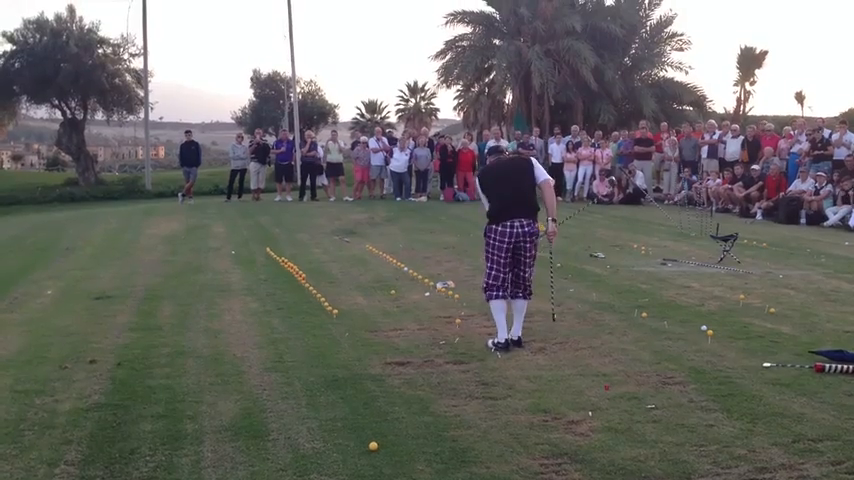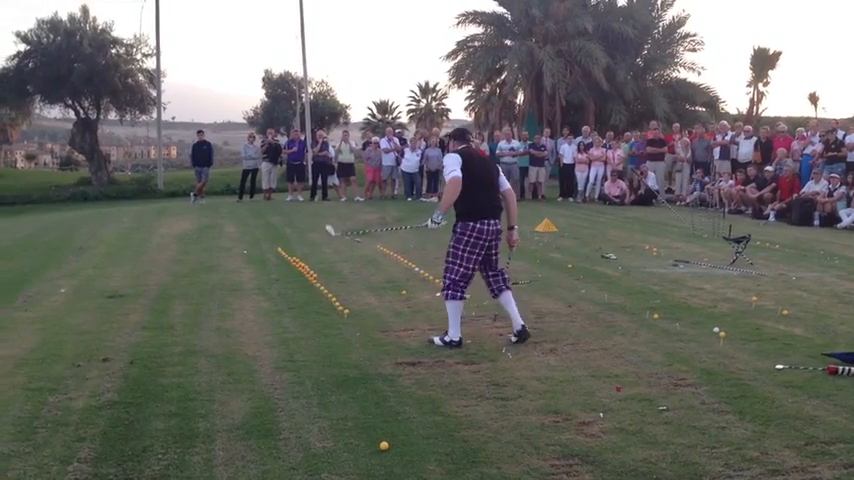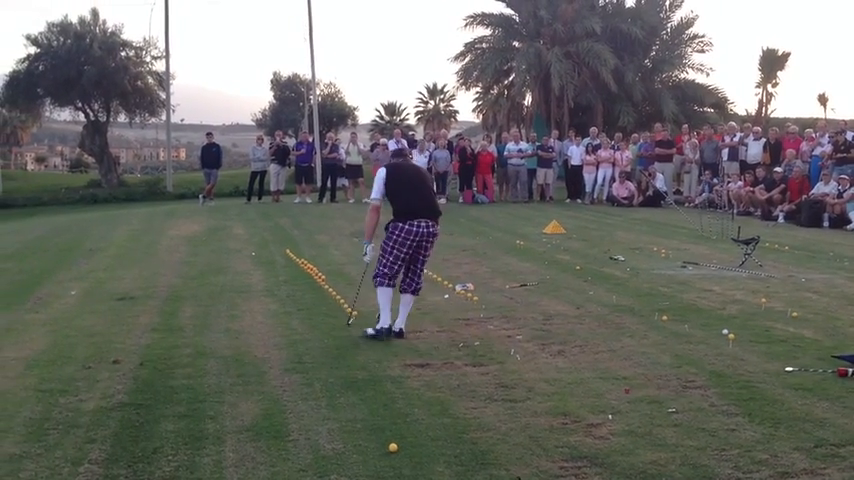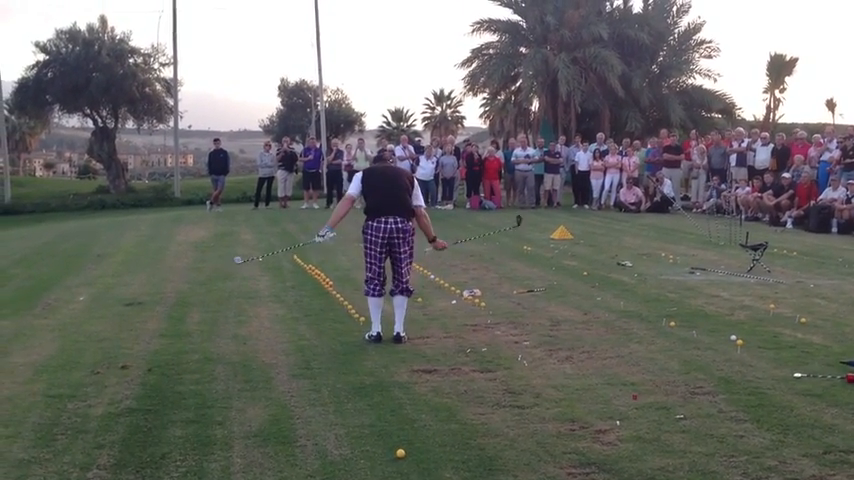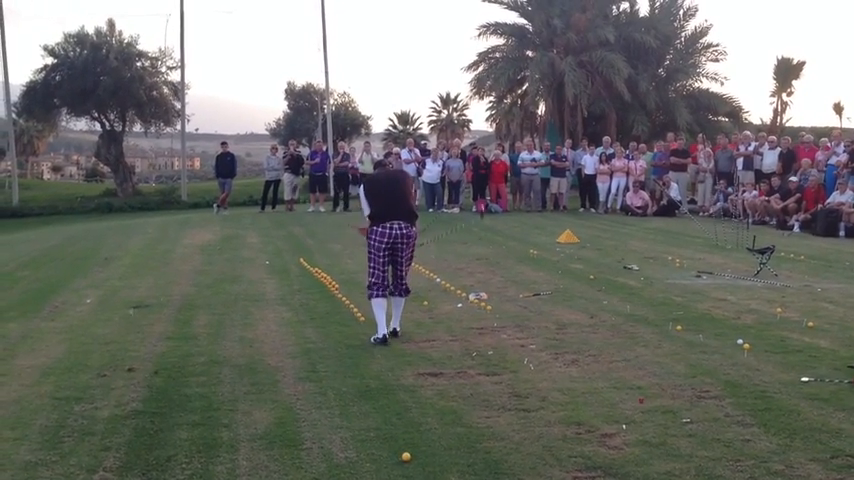
dt=0.7s
person 1, frame 1
left shoulder: (482, 174)
right shoulder: (529, 162)
right elbow: (547, 186)
right wrist: (551, 220)
left hip: (499, 228)
right hip: (528, 225)
left knee: (495, 283)
right knee: (523, 281)
left ankle: (502, 337)
right ankle: (516, 334)
person 1, frame 2
left shoulder: (453, 157)
right shoulder: (488, 162)
left elbow: (455, 183)
right elbow: (509, 195)
left wrist: (440, 213)
right wrist: (512, 229)
left hip: (470, 225)
right hip: (494, 224)
left knee: (455, 279)
right knee: (494, 275)
left ankle: (453, 336)
right ankle: (519, 326)
person 1, frame 3
left shoulder: (385, 170)
right shoulder: (423, 173)
left elbow: (374, 208)
left wrist: (368, 242)
left hip: (404, 224)
right hip: (431, 226)
left knee: (384, 273)
right knee: (413, 276)
left ankle: (384, 324)
right ankle: (400, 326)
person 1, frame 4
left shoulder: (364, 174)
right shoulder: (407, 176)
left elbow: (348, 200)
right elbow: (420, 212)
left wrist: (328, 228)
right wrist: (432, 239)
left hip: (376, 224)
right hip: (404, 225)
left knee: (374, 279)
right knee: (402, 280)
left ankle: (376, 331)
right ankle: (399, 331)
person 1, frame 5
left shoulder: (366, 184)
right shoulder: (405, 177)
left hip: (380, 230)
right hip: (406, 229)
left knee: (377, 283)
right knee: (400, 280)
left ankle: (381, 332)
right ankle: (395, 326)
